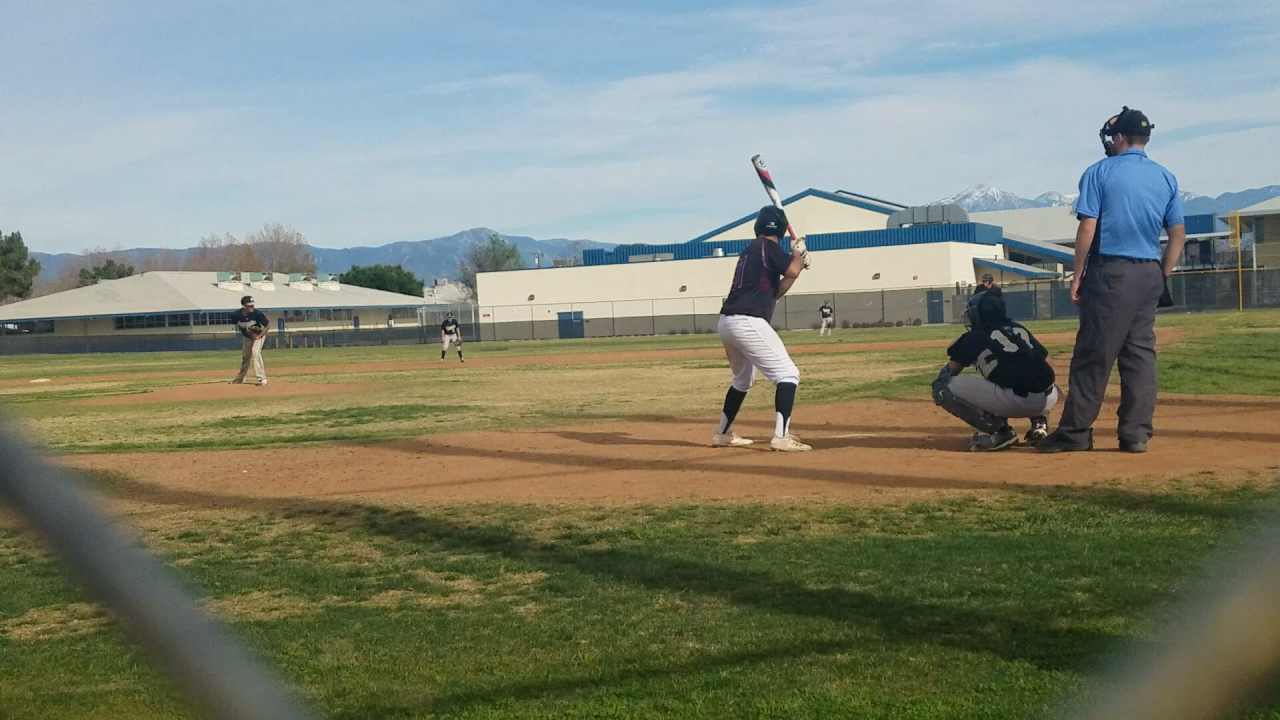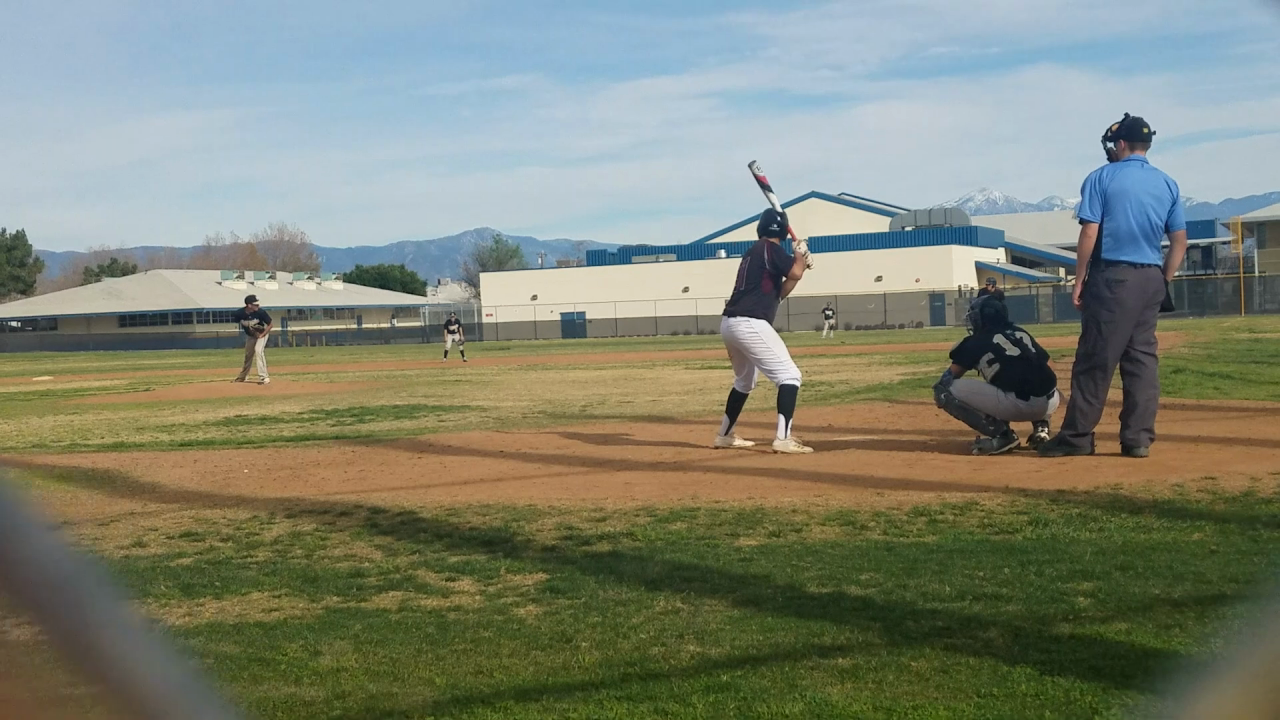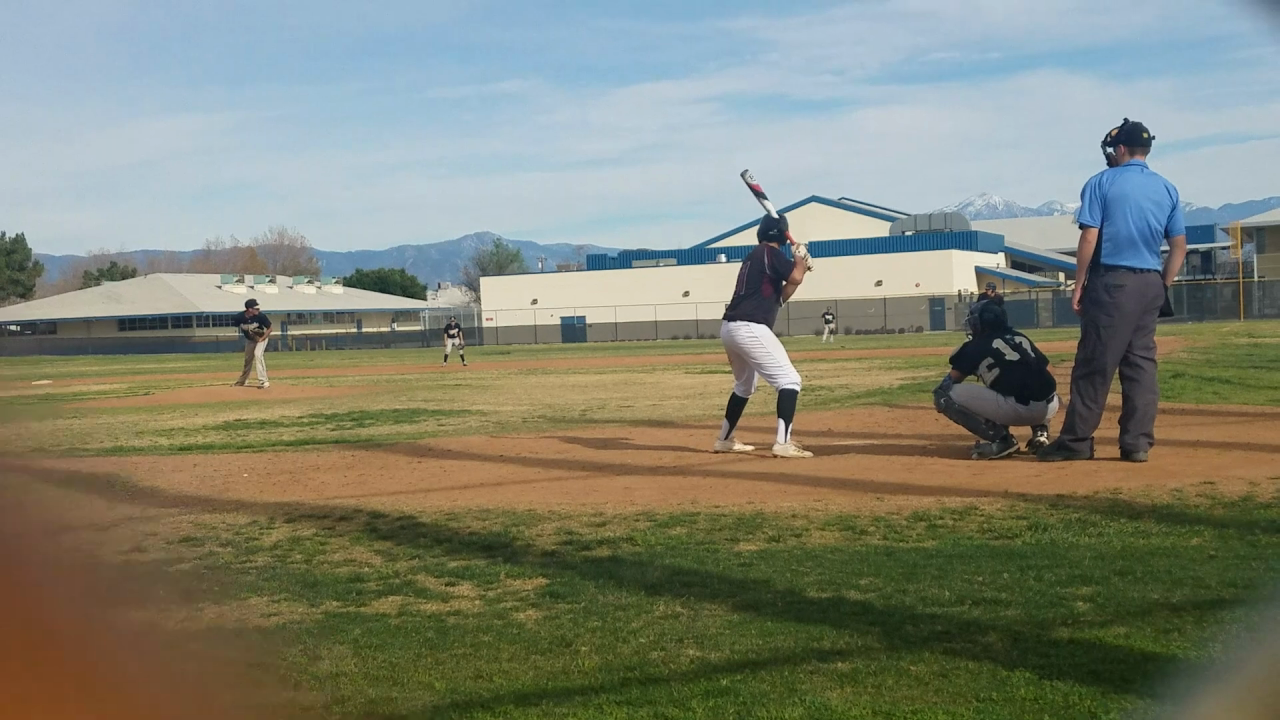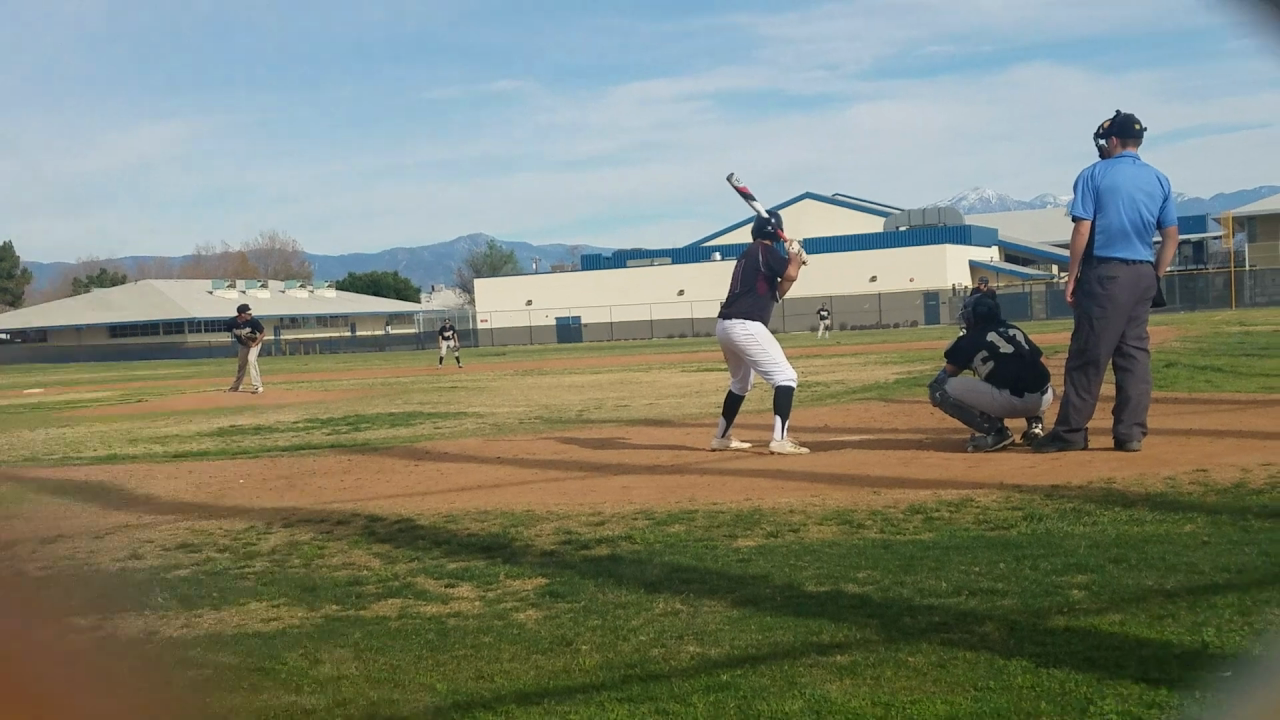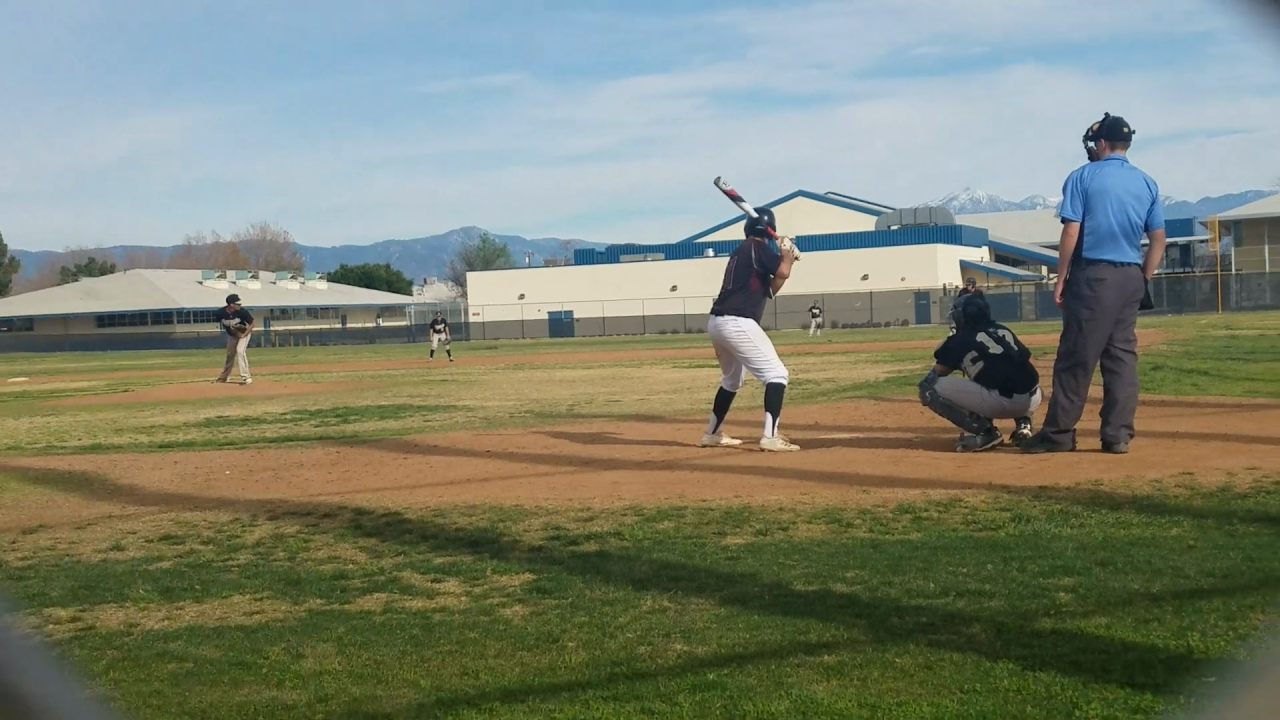
dt=0.1s
person 1, frame 1
left shoulder: (1100, 172)
right shoulder: (1166, 178)
left elbow: (1087, 229)
right elbow: (1178, 236)
left wrist: (1077, 275)
right wrist: (1162, 277)
left hip: (1110, 272)
right hip: (1149, 273)
left knee: (1093, 354)
right knee: (1140, 353)
left ankle: (1075, 433)
right ankle: (1136, 433)
person 1, frame 2
left shoulder: (1102, 177)
right shoulder: (1168, 184)
left elbow: (1090, 234)
right elbow: (1179, 241)
left wrist: (1079, 280)
right wrist: (1164, 282)
left hip: (1112, 277)
right hip: (1151, 279)
left knee: (1096, 358)
right knee: (1143, 358)
left ankle: (1078, 437)
right ankle: (1138, 438)
person 1, frame 3
left shoulder: (1101, 182)
right shoulder: (1168, 189)
left elbow: (1089, 239)
right elbow: (1179, 246)
left wrist: (1078, 285)
right wrist: (1162, 287)
left hip: (1111, 282)
right hip: (1150, 284)
left knee: (1095, 363)
right knee: (1142, 363)
left ankle: (1076, 441)
right ankle: (1138, 442)
person 1, frame 4
left shoulder: (1094, 174)
right shoulder: (1160, 180)
left elbow: (1082, 231)
right elbow: (1171, 237)
left wrist: (1072, 277)
right wrist: (1155, 277)
left hip: (1104, 274)
right hip: (1142, 275)
left knee: (1089, 354)
right knee: (1135, 354)
left ankle: (1070, 432)
right ankle: (1131, 432)
person 1, frame 5
left shoulder: (1083, 177)
right shoulder: (1147, 184)
left elbow: (1071, 233)
right elbow: (1158, 240)
left wrist: (1061, 278)
right wrist: (1143, 280)
left hip: (1092, 276)
right hip: (1130, 277)
left knee: (1077, 356)
right knee: (1123, 356)
left ankle: (1058, 433)
right ankle: (1119, 434)
person 2, frame 1
left shoulder: (750, 250)
right shoulder: (767, 247)
left elbow: (775, 292)
right elbow: (792, 272)
left wrist: (798, 263)
right wrist: (798, 253)
left hip: (728, 322)
right hip: (748, 323)
left knee: (742, 379)
right knee: (787, 373)
left ankle: (723, 434)
right ankle: (781, 436)
person 2, frame 2
left shoulder: (753, 252)
right shoulder: (770, 249)
left elbow: (778, 293)
right elbow: (795, 274)
left wrist: (801, 265)
right wrist: (800, 254)
left hip: (731, 324)
right hip: (750, 324)
left knee: (745, 380)
right knee: (789, 375)
left ankle: (725, 435)
right ankle: (783, 438)
person 2, frame 3
left shoulder: (753, 257)
right shoulder: (770, 253)
left elbow: (779, 297)
right elbow: (795, 278)
left wrist: (801, 267)
right wrist: (799, 258)
left hip: (731, 328)
right hip: (749, 329)
left knee: (744, 385)
right knee: (789, 380)
left ankle: (724, 440)
right ankle: (783, 443)
person 2, frame 4
left shoulder: (747, 254)
right shoulder: (765, 251)
left elbow: (776, 294)
right elbow: (791, 275)
left wrist: (796, 262)
right wrist: (793, 254)
left hip: (726, 326)
right hip: (745, 326)
left knee: (741, 382)
right knee: (785, 377)
left ankle: (721, 437)
right ankle: (780, 439)
person 2, frame 5
left shoulder: (740, 251)
right shoulder: (757, 248)
left elbow: (769, 290)
right elbow: (783, 272)
left wrist: (788, 258)
right wrist: (786, 252)
left hip: (718, 323)
right hip: (737, 323)
left knee: (732, 379)
right knee: (776, 374)
left ankle: (712, 433)
right ankle: (770, 437)
person 3, frame 1
left shoulder: (973, 337)
right shoulder: (1019, 329)
left elbow: (948, 373)
right elbow: (1046, 365)
left hip: (1013, 400)
left knee: (942, 387)
left ankle: (997, 430)
right ankle: (1039, 422)
person 3, frame 2
left shoulder: (975, 341)
right shoulder: (1021, 333)
left elbow: (951, 376)
right elbow: (1048, 368)
left hip: (1015, 404)
left knee: (944, 390)
left ankle: (999, 433)
right ankle: (1041, 426)
person 3, frame 3
left shoulder: (975, 346)
right shoulder: (1020, 338)
left elbow: (951, 382)
right elbow: (1047, 374)
left hip: (1015, 409)
right hip: (1049, 406)
left knee: (943, 395)
left ankle: (999, 438)
right ankle: (1040, 431)
person 3, frame 4
left shoulder: (969, 339)
right shoulder: (1014, 330)
left elbow: (946, 375)
right elbow: (1041, 364)
left hip: (1010, 401)
right hip: (1043, 398)
left knee: (938, 388)
left ankle: (994, 431)
right ankle: (1035, 423)
person 3, frame 5
left shoulder: (959, 340)
right shoulder: (1004, 331)
left elbow: (935, 376)
right elbow: (1028, 364)
left hip: (999, 402)
right hip: (1032, 399)
left knee: (928, 387)
left ankle: (983, 431)
right ankle: (1023, 423)
